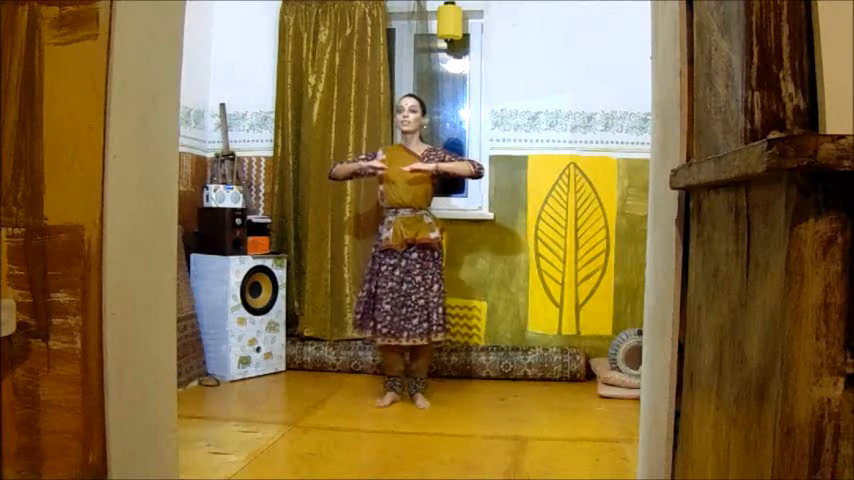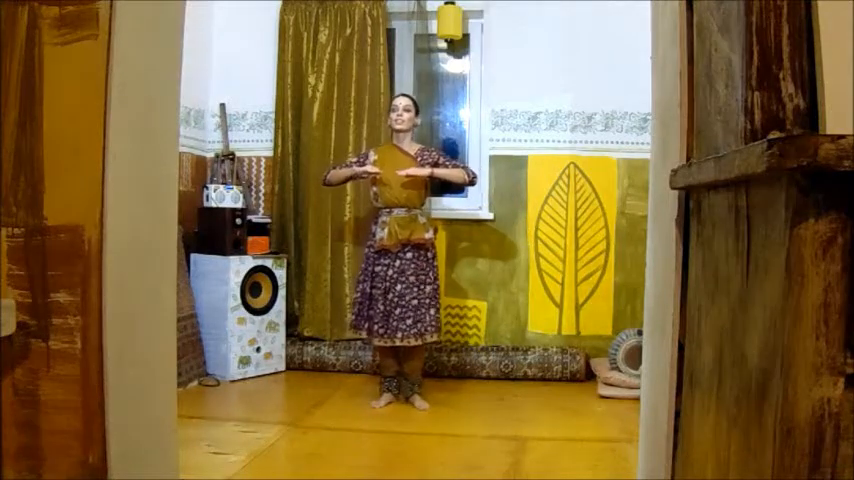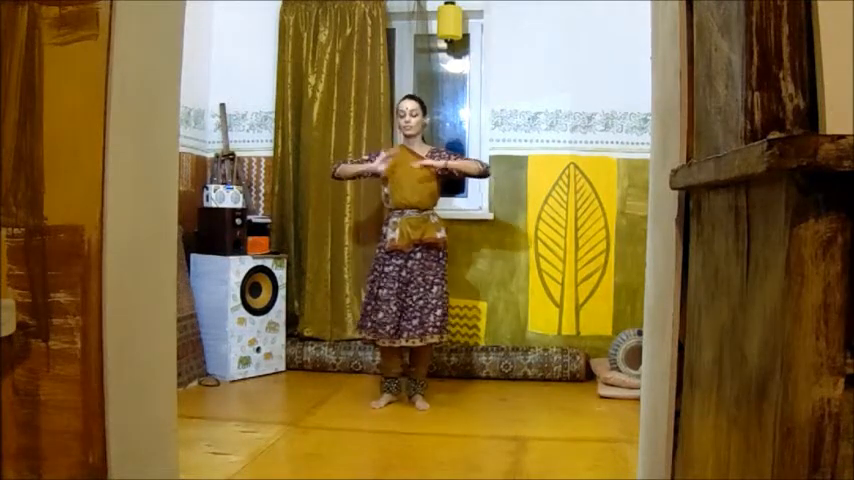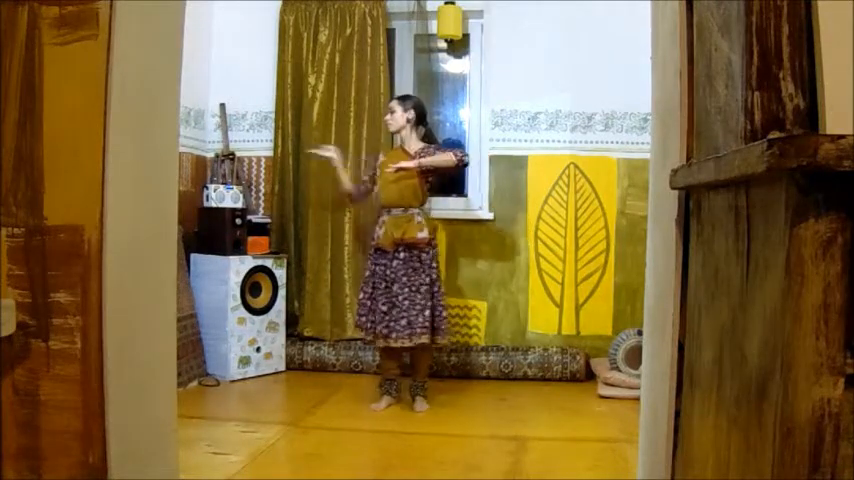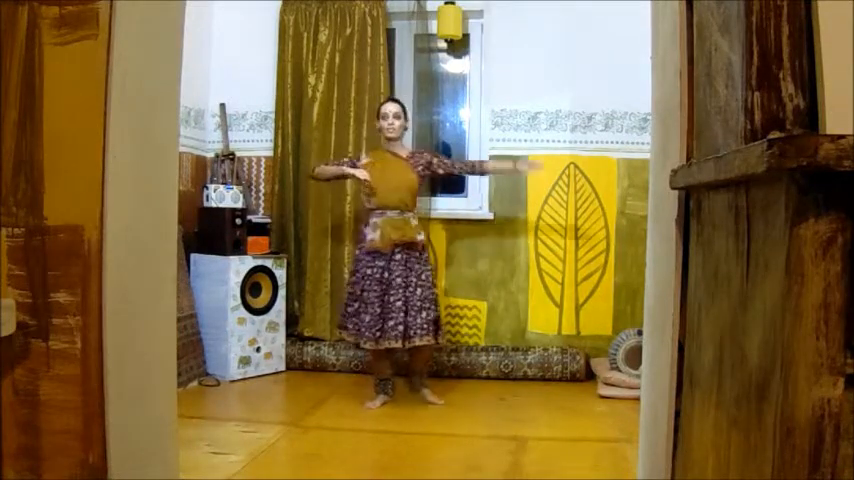
dt=1s
person 1, frame 1
left shoulder: (434, 155)
right shoulder: (382, 155)
left elbow: (476, 170)
right elbow: (334, 172)
left wrist: (432, 167)
right wrist: (364, 165)
left hip: (422, 239)
right hip: (389, 237)
left knee: (421, 313)
right knee: (385, 312)
left ankle: (417, 387)
right ankle: (393, 386)
person 1, frame 2
left shoulder: (428, 155)
right shoulder: (374, 156)
left elbow: (469, 177)
right elbow: (328, 179)
left wrist: (427, 172)
right wrist: (358, 171)
left hip: (416, 239)
right hip: (383, 237)
left knee: (416, 313)
right knee: (381, 313)
left ankle: (412, 387)
right ankle: (388, 386)
person 1, frame 3
left shoulder: (438, 156)
right shoulder: (384, 157)
left elbow: (483, 169)
right elbow: (337, 172)
left wrist: (444, 164)
right wrist: (370, 167)
left hip: (427, 241)
right hip: (394, 239)
left knee: (424, 316)
right knee: (386, 315)
left ankle: (417, 388)
right ankle: (389, 387)
person 1, frame 4
left shoulder: (428, 153)
right shoulder: (384, 159)
left elbow: (460, 158)
right elbow: (356, 194)
left wrist: (415, 163)
right wrist: (337, 160)
left hip: (416, 239)
right hip: (385, 239)
left knee: (418, 316)
right knee: (384, 316)
left ankle: (418, 390)
right ankle: (389, 389)
person 1, frame 5
left shoulder: (421, 159)
right shoulder: (364, 160)
left elbow: (468, 167)
right elbow: (317, 172)
left wrist: (512, 166)
right wrist: (347, 170)
left hip: (409, 242)
right hip: (375, 242)
left knee: (419, 317)
right knee: (374, 316)
left ankle: (419, 382)
right ankle: (382, 388)
